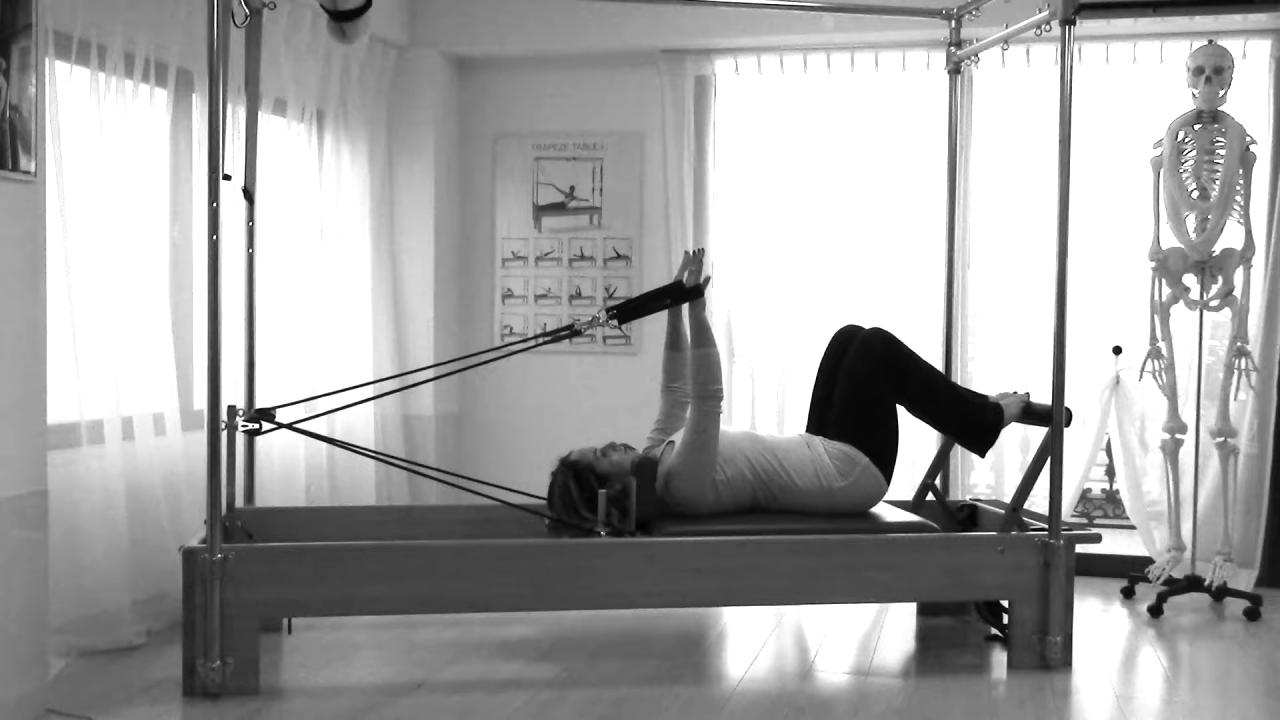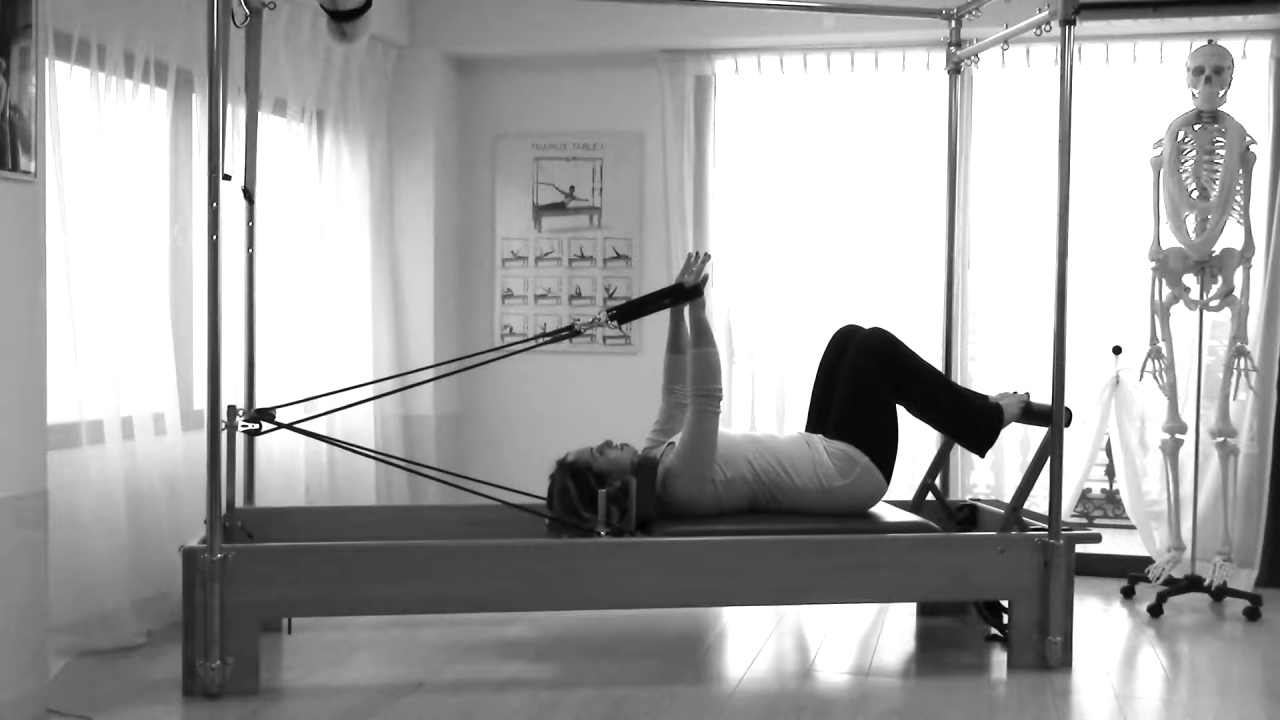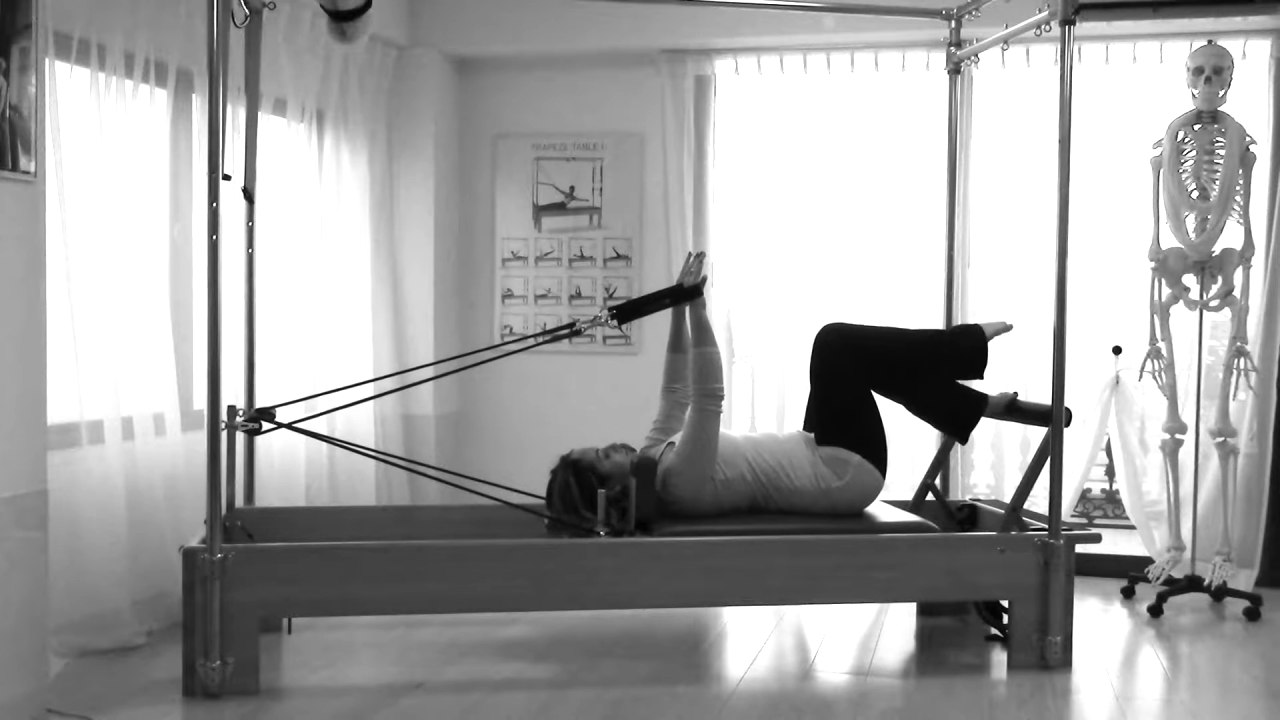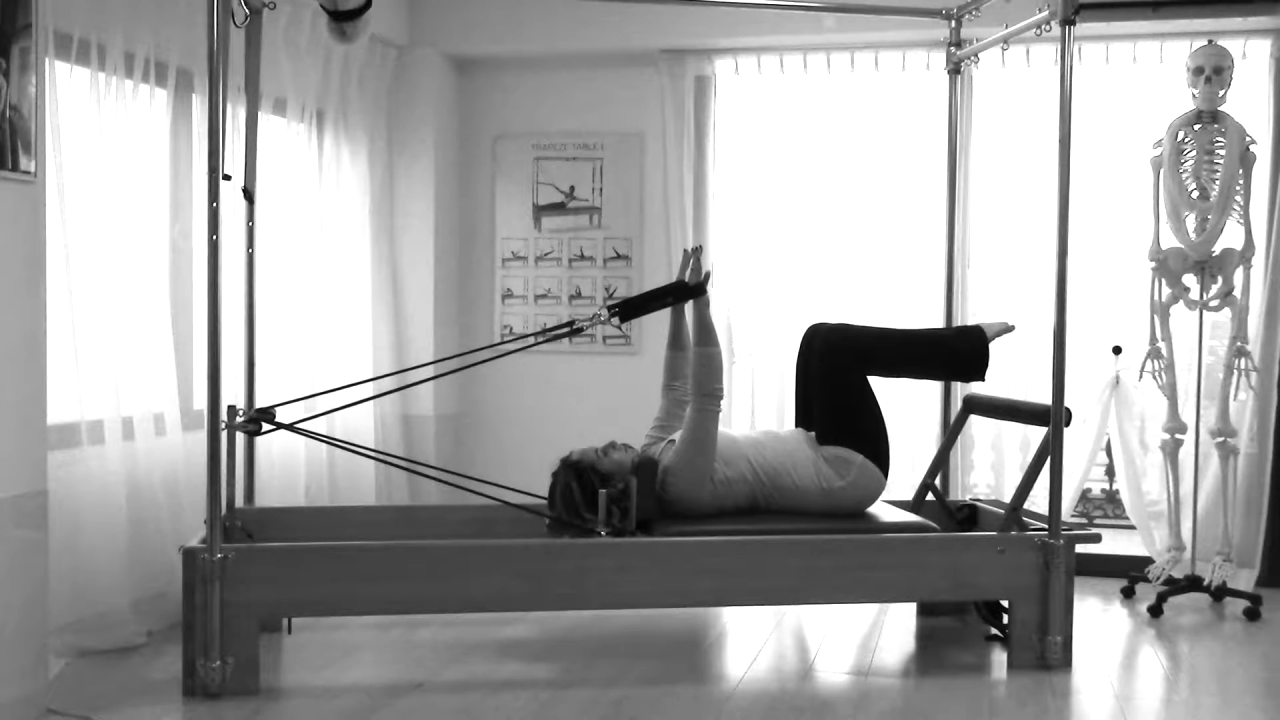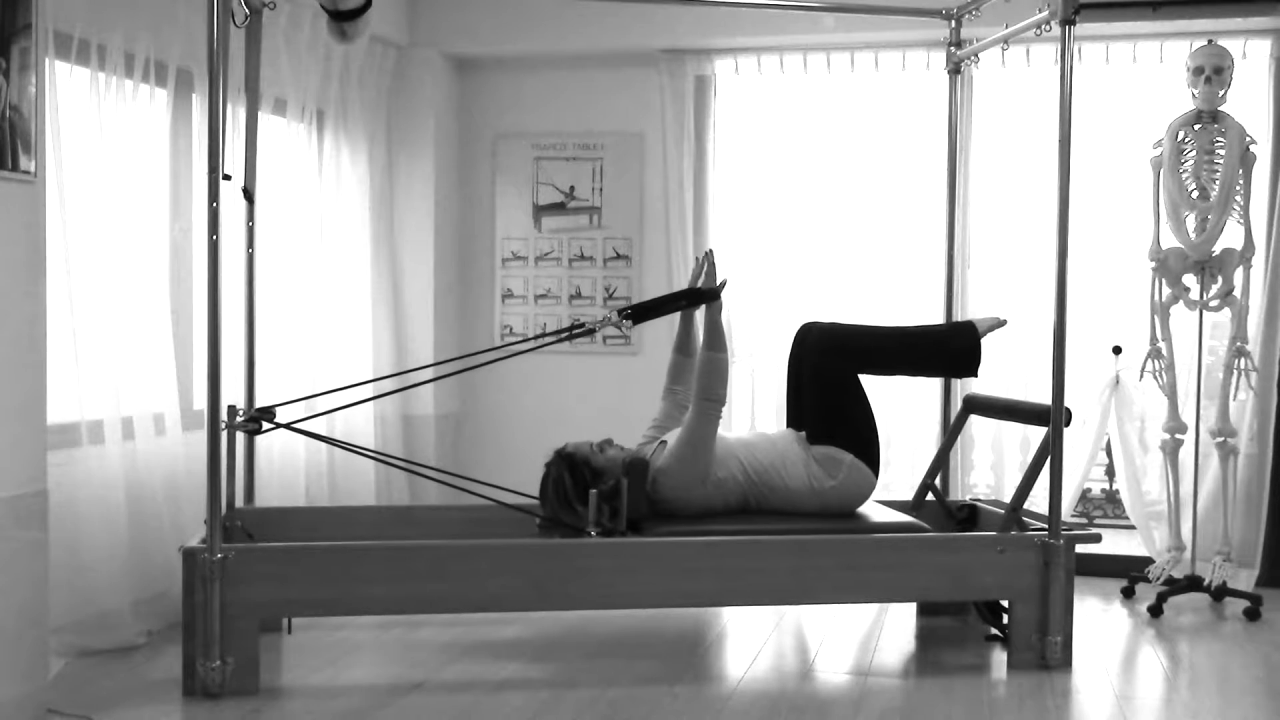
dt=1s
person 1, frame 1
left shoulder: (655, 460)
right shoulder: (680, 482)
left elbow: (676, 393)
right elbow: (706, 398)
left wrist: (674, 310)
right wrist: (695, 310)
left hip: (821, 457)
right hip: (850, 472)
left knee: (852, 337)
right knee: (875, 346)
left ankle: (971, 411)
right ankle: (986, 417)
person 1, frame 2
left shoulder: (654, 462)
right shoulder: (678, 484)
left elbow: (676, 395)
right elbow: (705, 398)
left wrist: (677, 311)
right wrist: (695, 309)
left hip: (821, 459)
right hip: (850, 473)
left knee: (852, 338)
right knee: (876, 346)
left ankle: (971, 411)
right ankle: (985, 418)
person 1, frame 3
left shoulder: (654, 461)
right shoulder: (678, 483)
left elbow: (675, 394)
right elbow: (706, 398)
left wrist: (678, 310)
right wrist: (696, 307)
left hip: (815, 463)
right hip: (846, 475)
left knee: (847, 352)
right knee: (837, 342)
left ankle: (971, 406)
right ankle: (968, 344)
person 1, frame 4
left shoulder: (654, 457)
right shoulder: (678, 481)
left elbow: (676, 390)
right elbow: (705, 397)
left wrist: (677, 307)
right wrist: (699, 306)
left hip: (814, 459)
right hip: (848, 472)
left knee: (821, 340)
right knee: (833, 344)
left ankle: (965, 347)
right ankle: (970, 346)
person 1, frame 5
left shoulder: (649, 457)
right shoulder: (670, 480)
left elbow: (677, 394)
right elbow: (707, 402)
left wrist: (687, 312)
right wrist: (712, 312)
left hip: (802, 459)
right hip: (837, 473)
left knee: (813, 338)
right knee: (825, 345)
left ankle: (959, 343)
right ankle: (963, 342)
